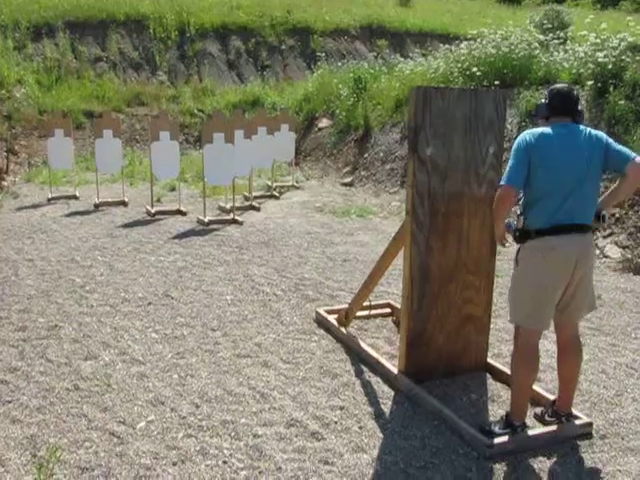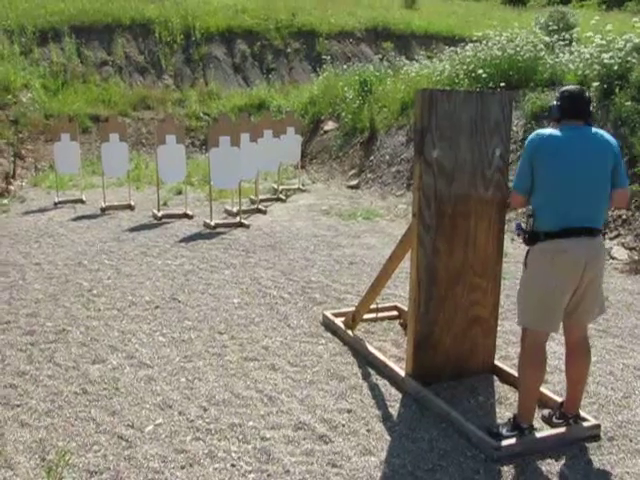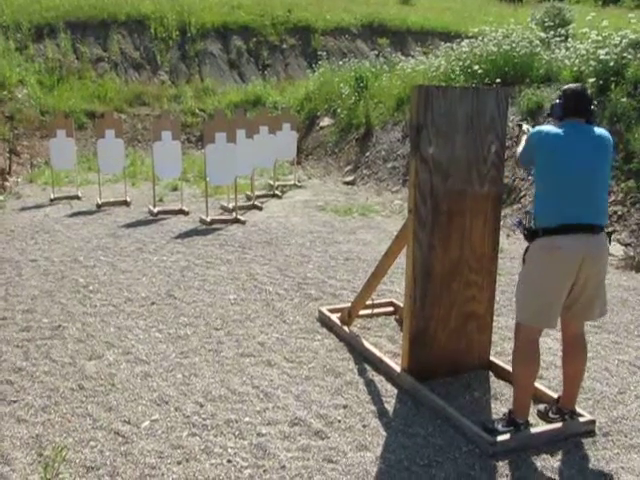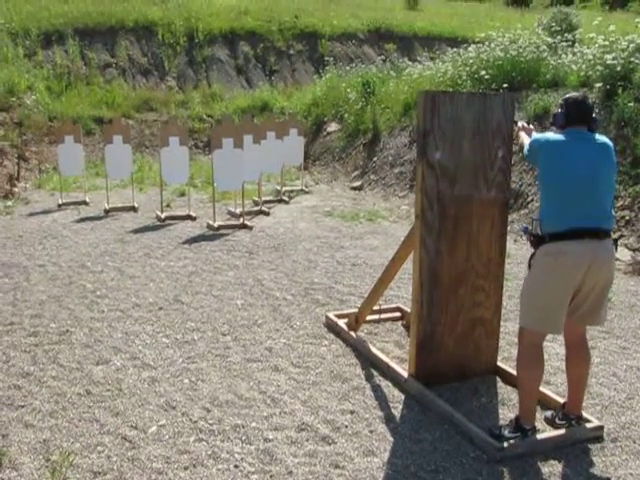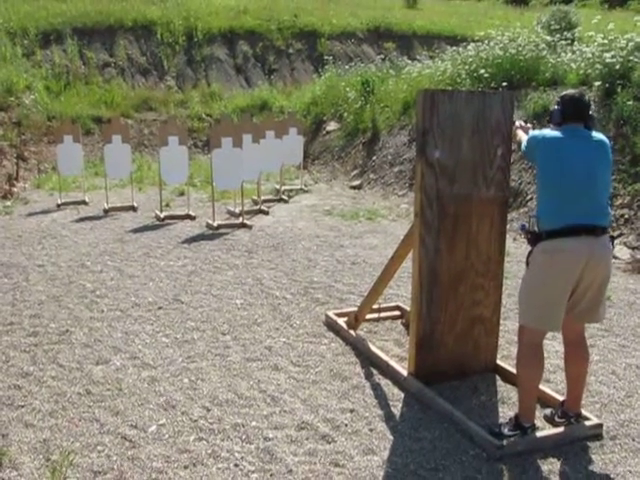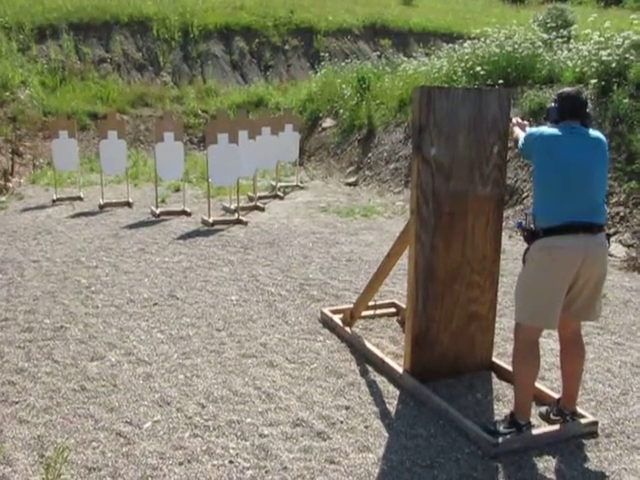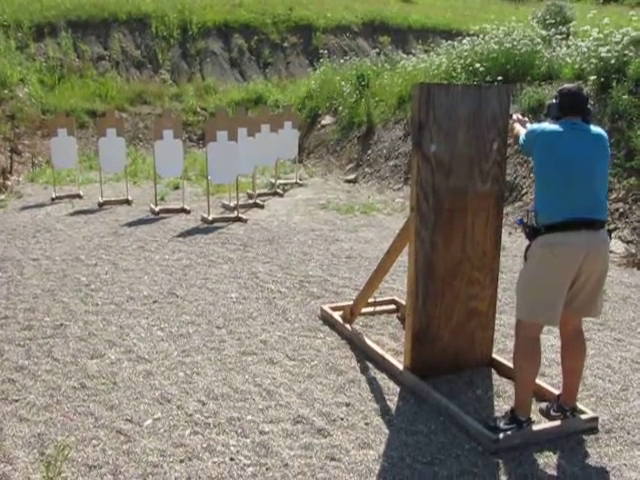
dt=0.3s
person 1, frame 1
left shoulder: (531, 140)
right shoulder: (596, 140)
left elbow: (506, 194)
left wrist: (499, 227)
right wrist: (603, 204)
left hip: (542, 246)
right hip: (582, 244)
left knee: (526, 335)
right knee: (569, 331)
left ankle: (516, 420)
right ankle: (562, 409)
person 1, frame 2
left shoulder: (540, 140)
right shoulder: (606, 143)
left elbow: (517, 199)
right elbow: (620, 198)
left hip: (552, 248)
right hip: (592, 247)
left knee: (533, 337)
right knee: (578, 332)
left ankle: (523, 422)
right ankle: (570, 411)
person 1, frame 3
left shoulder: (542, 137)
right shoulder: (604, 140)
left elbow: (522, 161)
left hip: (553, 245)
right hip: (595, 244)
left knee: (527, 332)
right knee: (574, 329)
left ankle: (518, 417)
right ankle: (566, 407)
person 1, frame 4
left shoulder: (545, 143)
right shoulder: (605, 147)
left elbow: (528, 149)
left wrist: (524, 133)
left hip: (560, 251)
right hip: (601, 250)
left knee: (530, 337)
right knee: (575, 333)
left ankle: (525, 423)
right ankle: (572, 412)
person 1, frame 5
left shoulder: (543, 140)
right shoulder: (601, 144)
left elbow: (526, 145)
left wrist: (521, 131)
left hip: (557, 248)
right hip: (598, 247)
left knee: (530, 335)
right knee: (574, 331)
left ankle: (524, 421)
right ankle: (571, 410)
person 1, frame 6
left shoulder: (540, 138)
right shoulder: (598, 142)
left elbow: (523, 143)
left wrist: (519, 129)
left hip: (553, 246)
right hip: (594, 245)
left knee: (526, 333)
right knee: (570, 329)
left ankle: (520, 418)
right ankle: (566, 408)
person 1, frame 7
left shoulder: (542, 134)
right shoulder: (599, 138)
left elbow: (523, 139)
left wrist: (518, 125)
left hip: (555, 241)
right hip: (596, 241)
left knee: (528, 329)
right knee: (572, 325)
left ankle: (521, 415)
right ankle: (567, 404)
